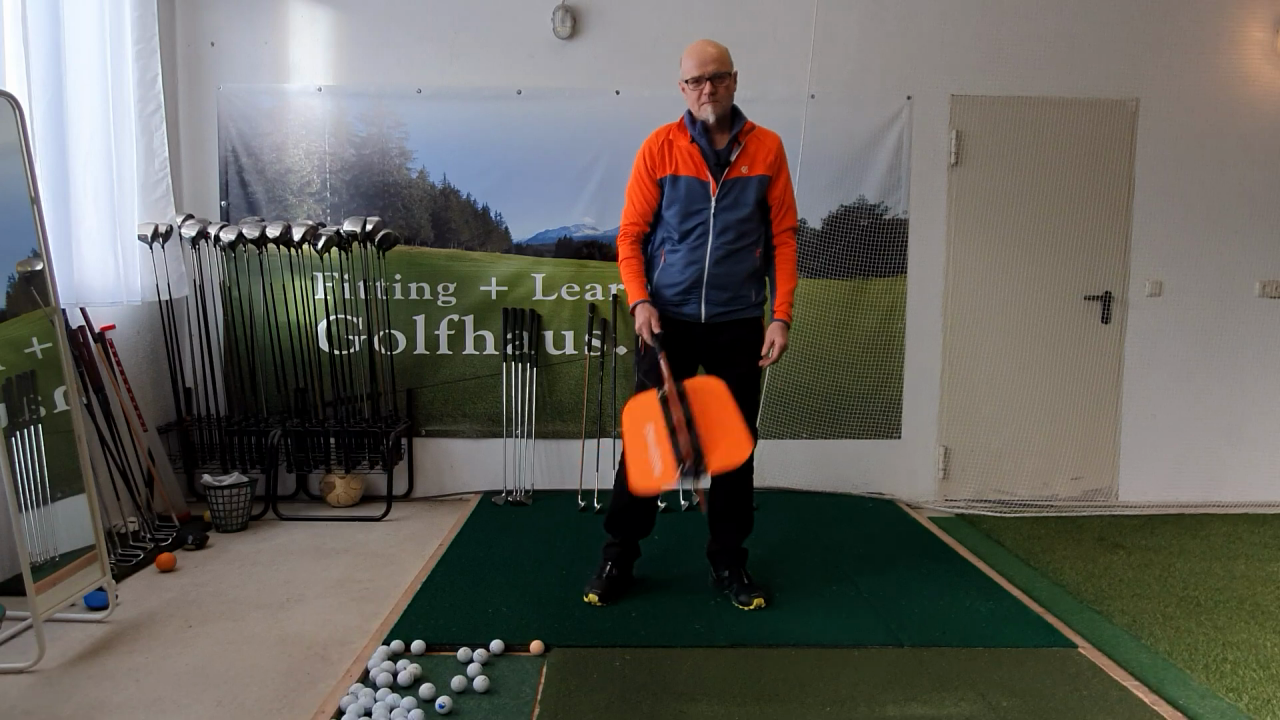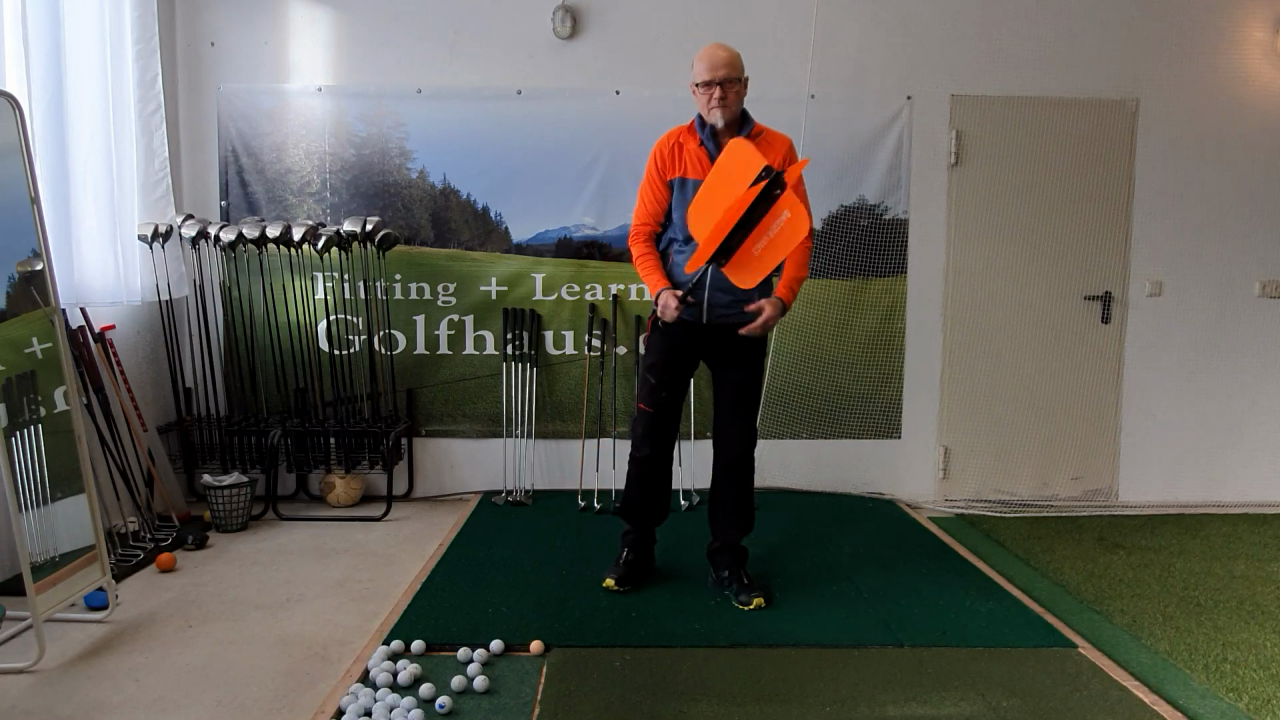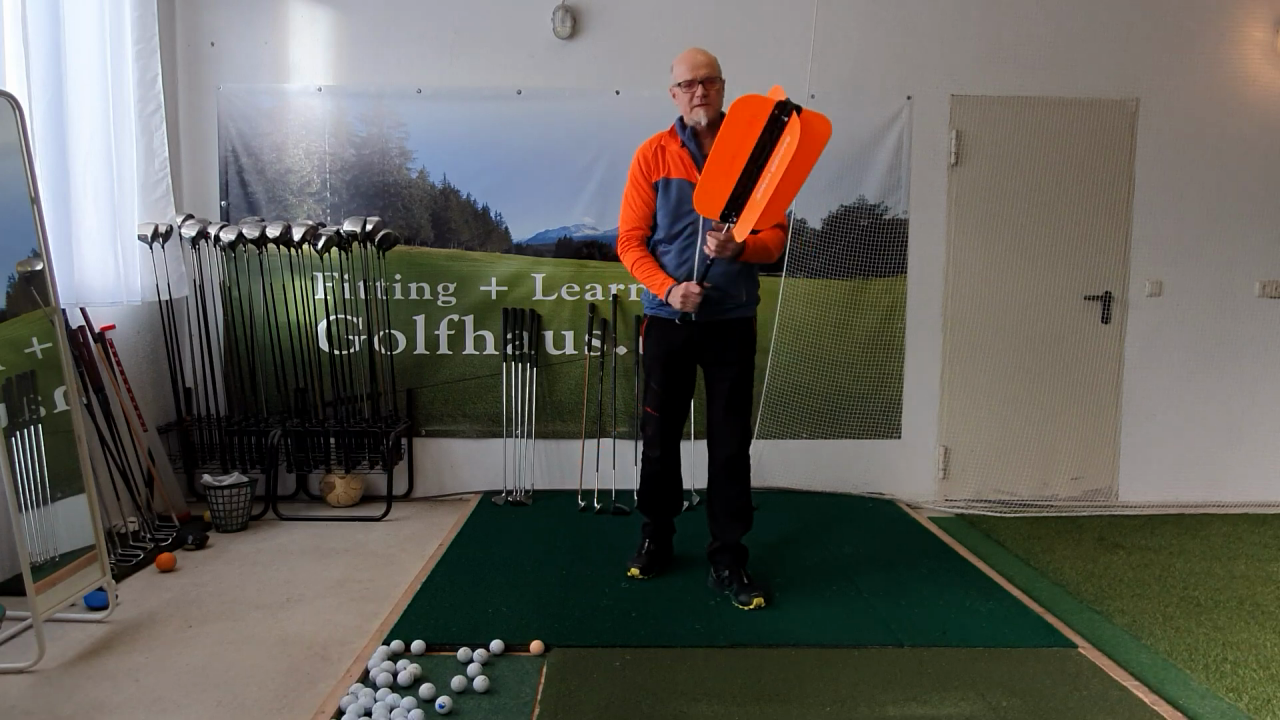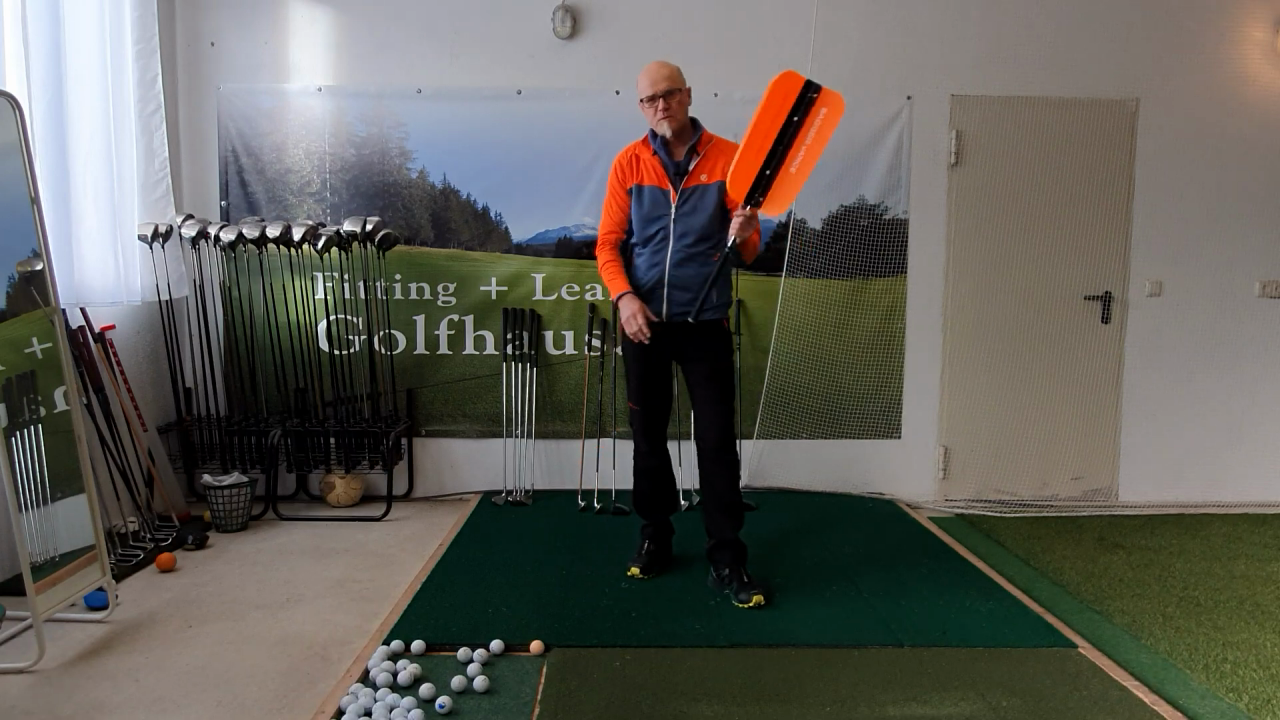
dt=0.3s
person 1, frame 1
left shoulder: (767, 148)
right shoulder: (658, 147)
left elbow: (783, 236)
right elbow: (631, 235)
left wrist: (780, 315)
right wrist: (639, 301)
left hip: (738, 324)
right hip: (669, 320)
left ankle: (728, 562)
right ankle: (618, 557)
person 1, frame 2
left shoulder: (778, 150)
right shoulder: (669, 149)
left elbow: (798, 235)
right elbow: (642, 233)
left wrist: (781, 297)
right wrist: (660, 289)
left hip: (742, 323)
right hip: (677, 317)
left knee: (735, 445)
right knee: (650, 436)
left ankle: (728, 561)
right ankle: (637, 546)
person 1, frame 3
right shoulder: (652, 154)
left elbow: (774, 239)
right elbow: (630, 242)
left wrist: (740, 247)
right wrist: (671, 290)
left hip: (732, 322)
right hip: (668, 321)
left knee: (730, 444)
right knee: (659, 437)
left ankle: (728, 561)
right ankle: (655, 536)
person 1, frame 4
left shoulder: (728, 156)
right shoulder: (628, 163)
left elbow: (747, 247)
right elbow: (608, 243)
left wrist: (745, 235)
right wrist: (624, 298)
left hip: (705, 322)
right hip: (645, 323)
left knee: (717, 440)
right knee: (648, 435)
left ankle: (726, 558)
right ankle: (654, 536)
